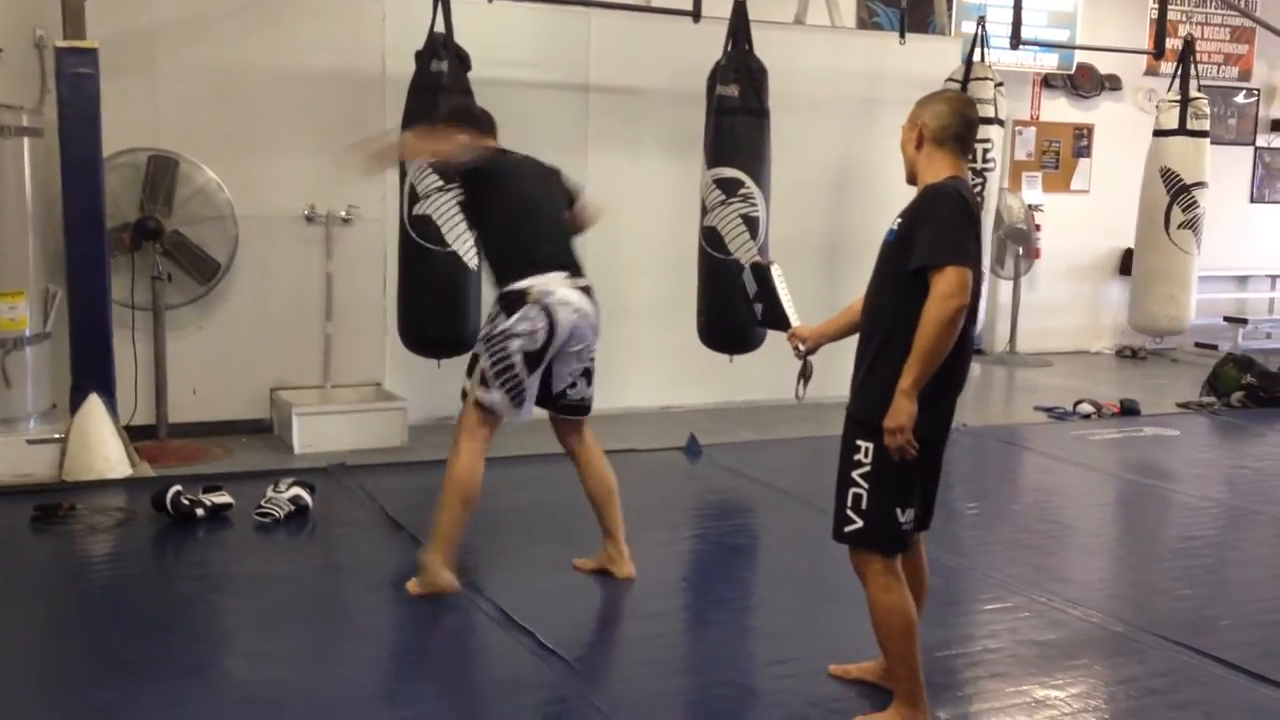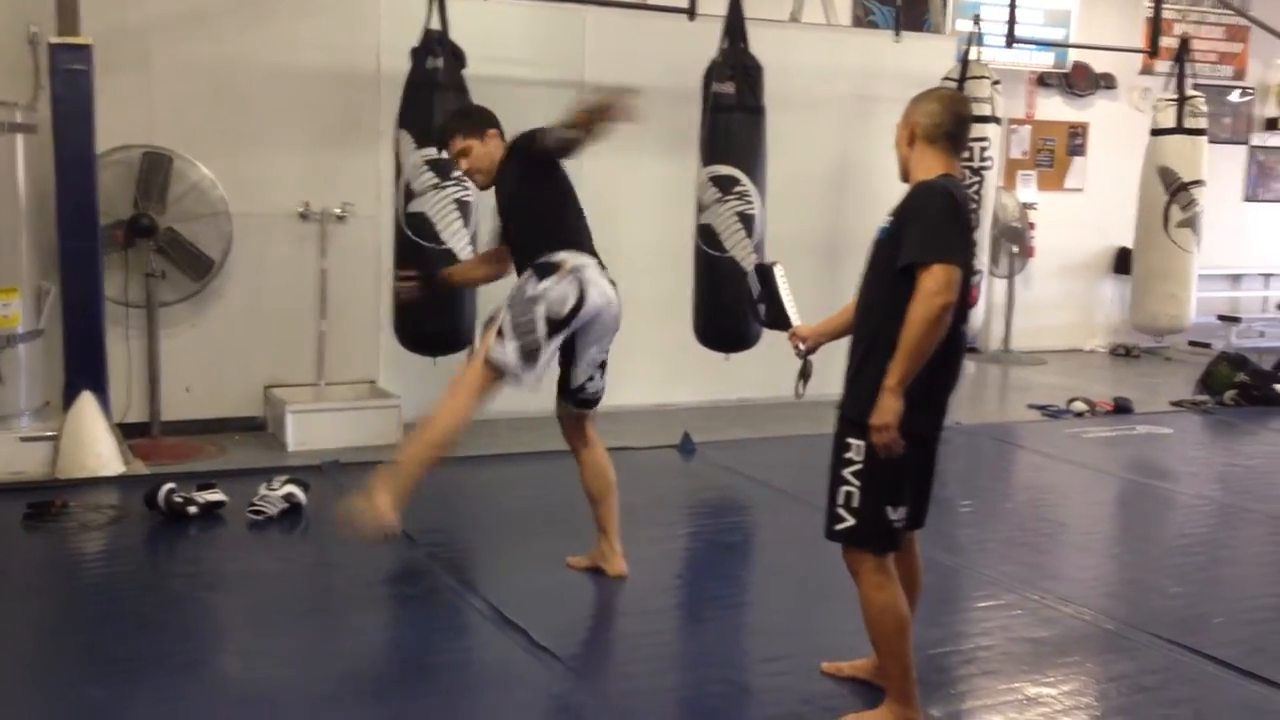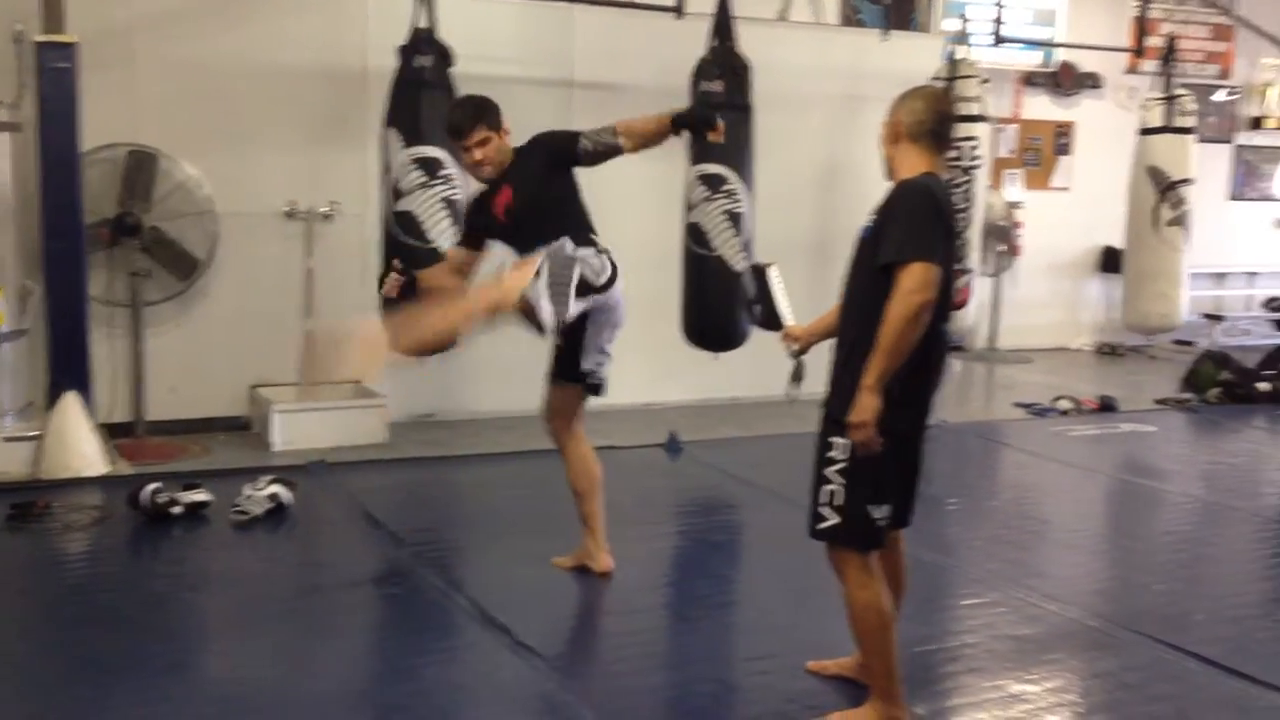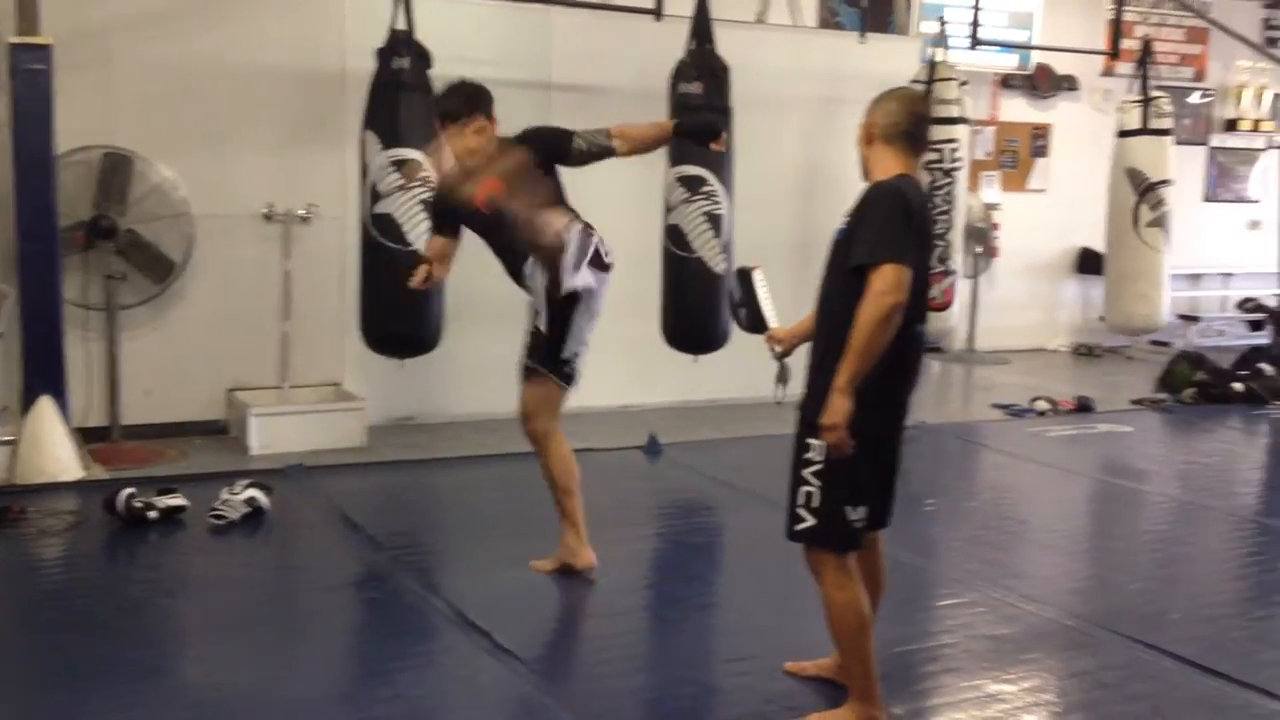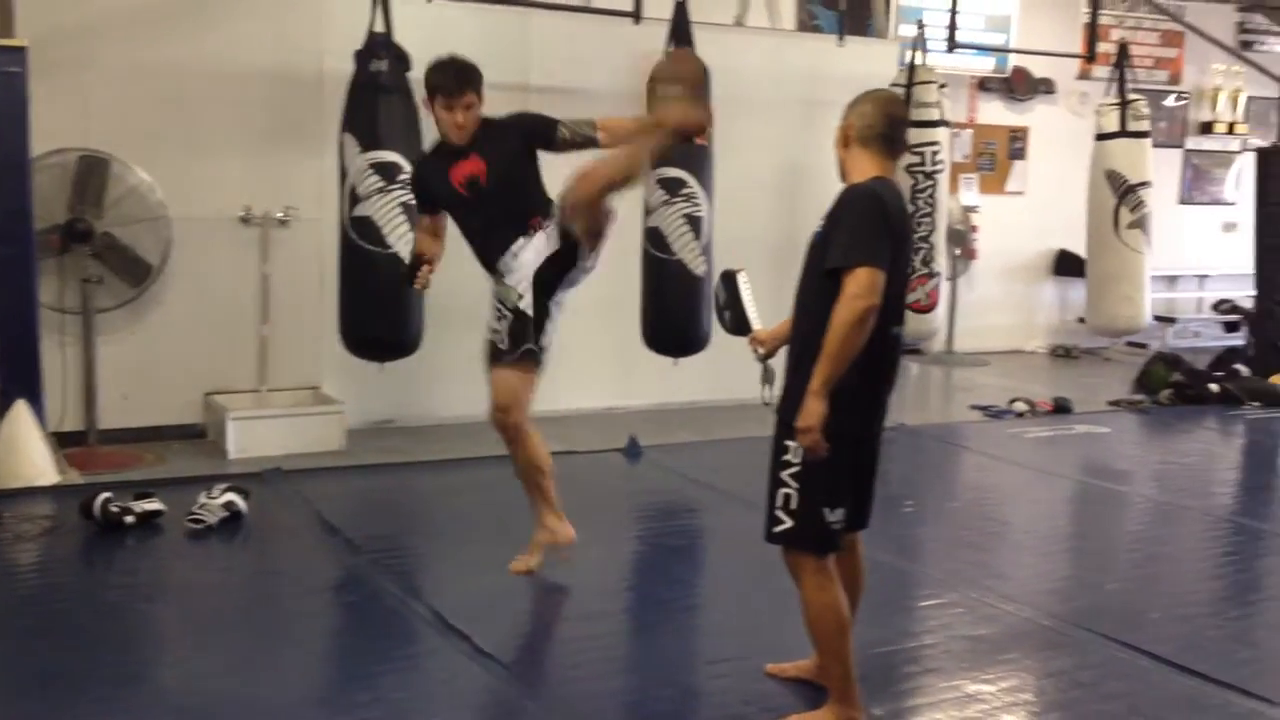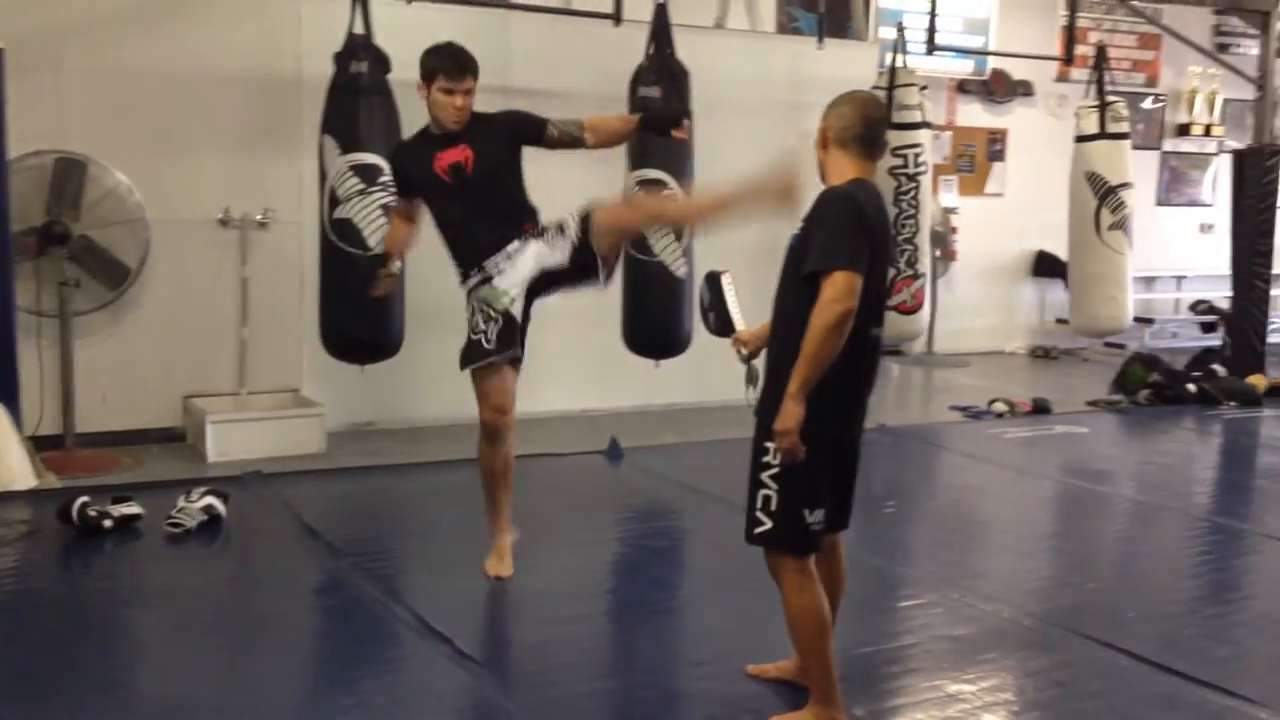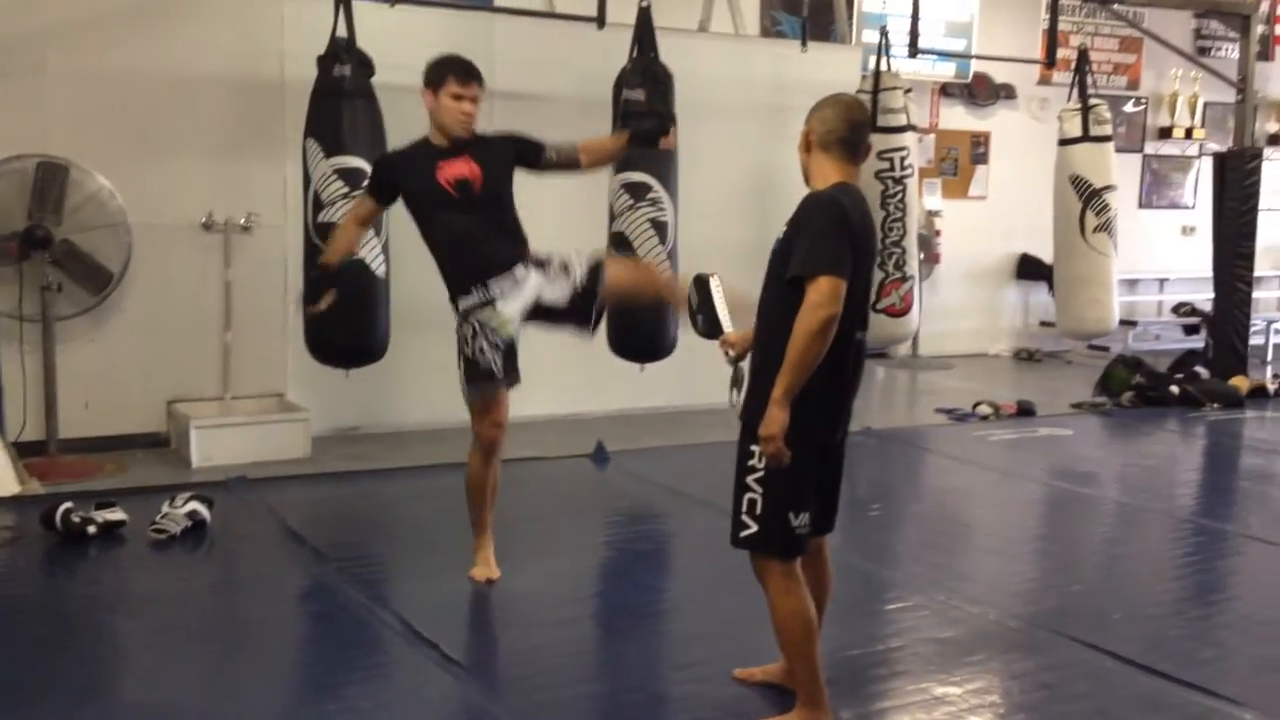
dt=0.1s
person 1, frame 1
left shoulder: (942, 202)
right shoulder: (938, 203)
left elbow: (952, 297)
right elbow: (888, 299)
left wrist: (906, 393)
right wrist: (819, 334)
left hip: (897, 411)
right hip: (898, 407)
left knee: (873, 553)
right knee: (902, 542)
right ankle: (894, 665)
person 1, frame 2
left shoulder: (931, 199)
right shoulder: (938, 200)
left elbow: (938, 295)
left wrist: (892, 390)
right wrist: (819, 333)
left hip: (889, 407)
right hip: (908, 408)
left knee: (867, 551)
right knee: (897, 539)
right ankle: (887, 662)
person 1, frame 3
left shoulder: (913, 197)
right shoulder: (924, 198)
left elbow: (916, 294)
left wrist: (871, 388)
right wrist: (811, 333)
left hip: (874, 405)
right hip: (896, 407)
left knee: (851, 549)
right knee: (882, 536)
right ankle: (871, 660)
person 1, frame 4
left shoulder: (886, 199)
right shoulder: (907, 199)
left elbow: (887, 297)
left wrist: (841, 390)
right wrist: (794, 334)
left hip: (851, 406)
right hip: (876, 406)
left knee: (828, 550)
right knee: (860, 538)
right ankle: (850, 661)
person 1, frame 5
left shoulder: (861, 201)
right shoulder: (885, 201)
left elbow: (861, 300)
left wrist: (817, 393)
right wrist: (777, 336)
left hip: (828, 409)
right hip: (856, 408)
left knee: (807, 552)
right knee: (839, 539)
right ankle: (828, 662)
person 1, frame 6
left shoulder: (840, 203)
right shoulder: (867, 204)
left elbow: (839, 302)
left wrist: (794, 396)
right wrist: (761, 337)
left hip: (807, 410)
right hip: (836, 408)
left knee: (787, 553)
right knee: (820, 540)
right ankle: (810, 663)
person 1, frame 7
left shoulder: (823, 208)
right shoulder: (852, 208)
left elbow: (823, 308)
left wrist: (779, 401)
right wrist: (747, 339)
left hip: (792, 414)
right hip: (821, 412)
left knee: (773, 557)
right knee: (807, 543)
right ankle: (796, 667)
person 2, frame 1
left shoulder: (480, 165)
right shoulder: (541, 172)
left elbow: (452, 144)
right elbow: (580, 217)
left wrist: (408, 145)
left hip: (532, 305)
right hip: (581, 305)
left knee: (474, 430)
right knee: (575, 433)
left ankle: (438, 566)
right ankle: (617, 553)
person 2, frame 2
left shoulder: (530, 155)
right shoulder: (512, 195)
left elbow: (573, 131)
right elbow: (490, 268)
left wrist: (597, 109)
right wrist: (432, 278)
left hip: (566, 281)
right hip: (601, 299)
left knee: (471, 385)
right knee: (577, 427)
left ankle: (384, 498)
right ankle: (611, 550)
person 2, frame 3
left shoulder: (544, 152)
right shoulder: (481, 209)
left elbow: (623, 136)
right elbow: (452, 271)
left wrist: (680, 120)
right wrist: (409, 275)
left hip: (580, 270)
right hip: (585, 300)
left knee: (492, 297)
right knee: (563, 423)
right ankle: (595, 548)
person 2, frame 4
left shoulder: (534, 147)
right shoulder: (449, 199)
left elbow: (616, 141)
right elbow: (437, 256)
left wrist: (675, 129)
right wrist: (426, 272)
left hip: (574, 257)
right hip: (551, 294)
left knee: (542, 229)
right knee: (538, 420)
right ankle: (576, 545)
person 2, frame 5
left shoulder: (515, 130)
right shoulder: (427, 169)
left elbow: (601, 133)
right elbow: (429, 229)
left wrist: (661, 123)
right wrist: (427, 258)
left hip: (558, 245)
right hip: (517, 281)
left knee: (592, 181)
right knee: (506, 412)
right ankle: (551, 522)
person 2, frame 6
left shoulder: (500, 126)
right shoulder: (410, 155)
left elbow: (587, 133)
right elbow: (405, 217)
left wrist: (647, 119)
right wrist: (390, 261)
left hip: (540, 250)
right hip: (490, 284)
left knee: (626, 212)
right knee: (495, 416)
left ankle: (755, 194)
right ankle: (501, 532)
person 2, frame 7
left shoulder: (500, 149)
right shoulder: (402, 166)
left elbow: (579, 157)
right elbow: (355, 221)
left wrist: (636, 138)
right wrist: (327, 274)
left hip: (531, 277)
right hip: (483, 306)
left knee: (637, 280)
right knee: (490, 431)
right ankle: (483, 546)
